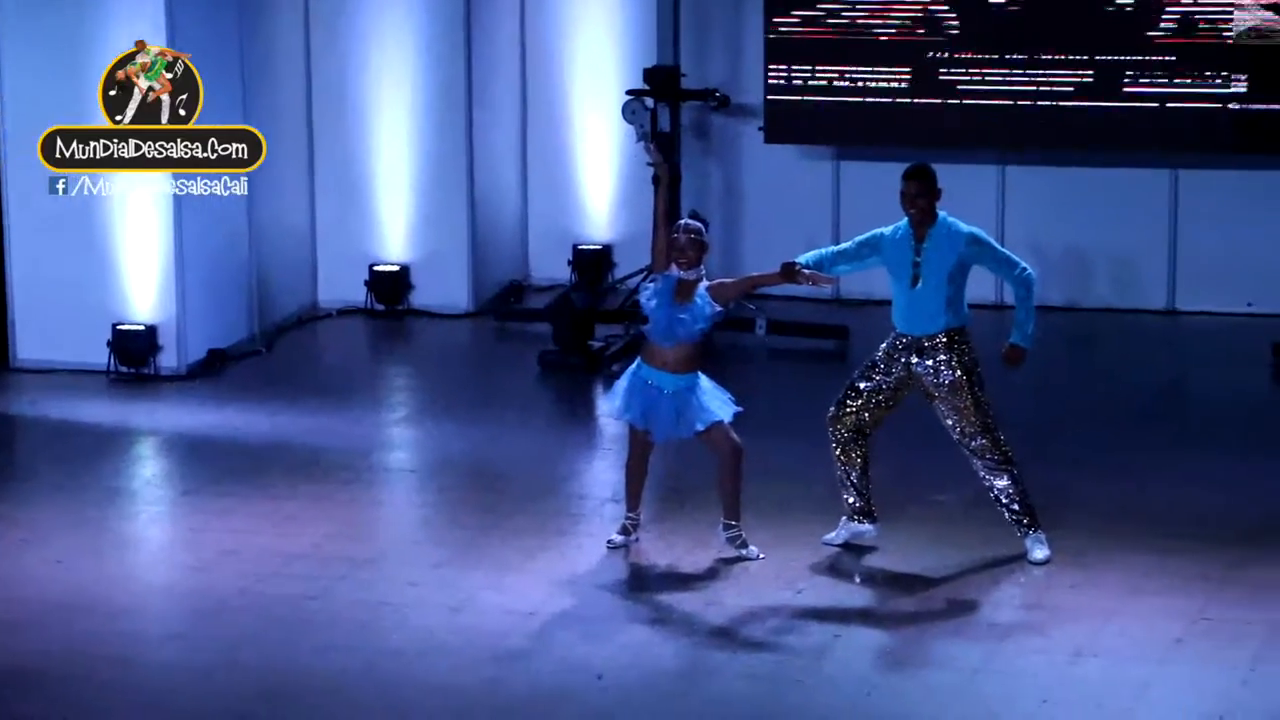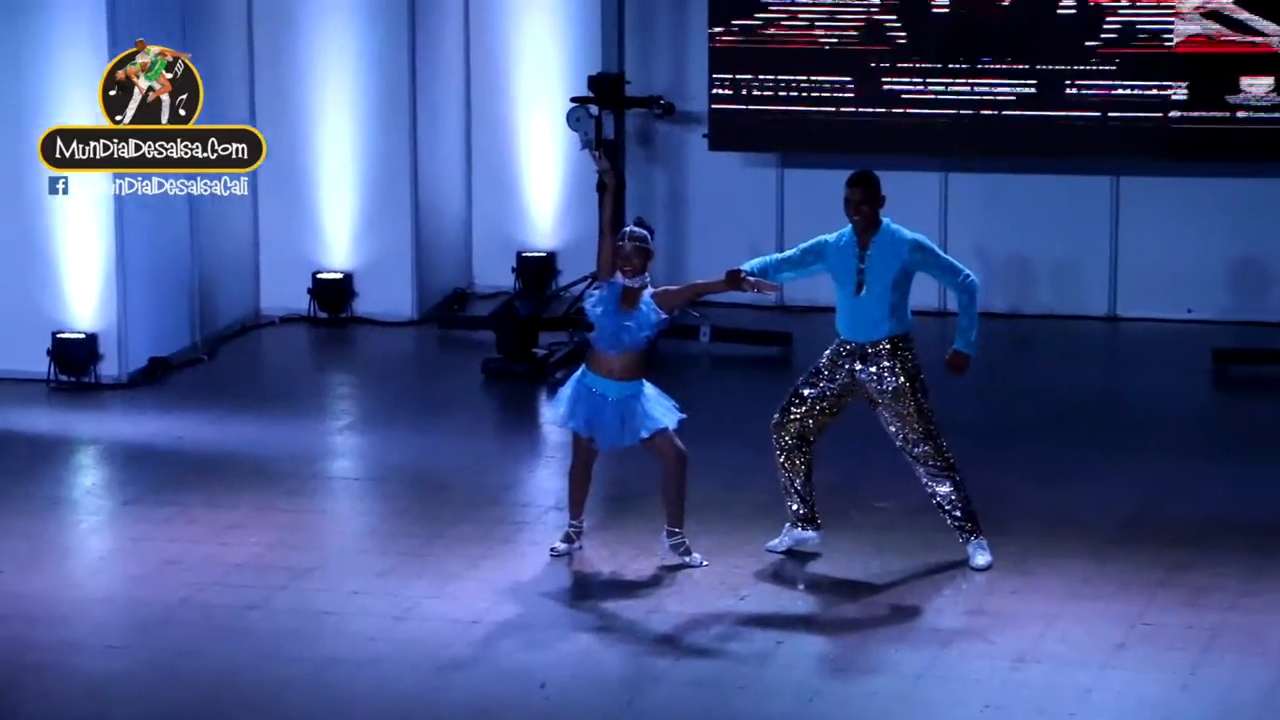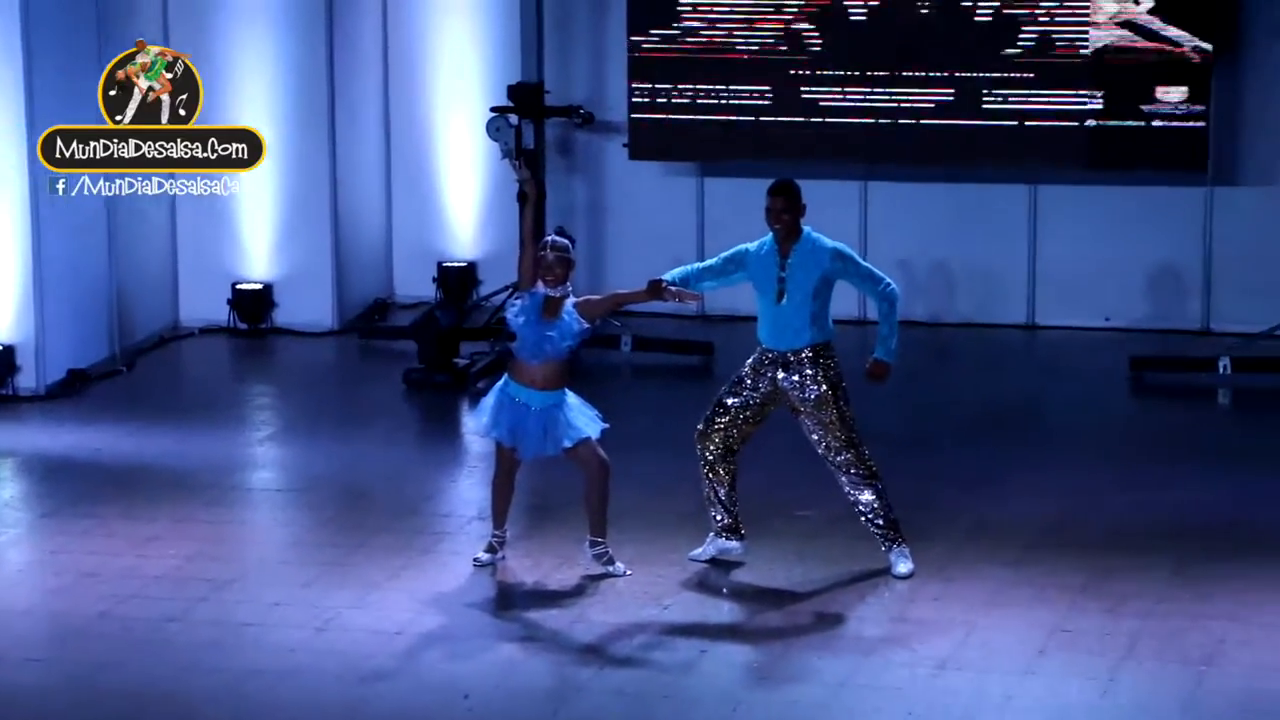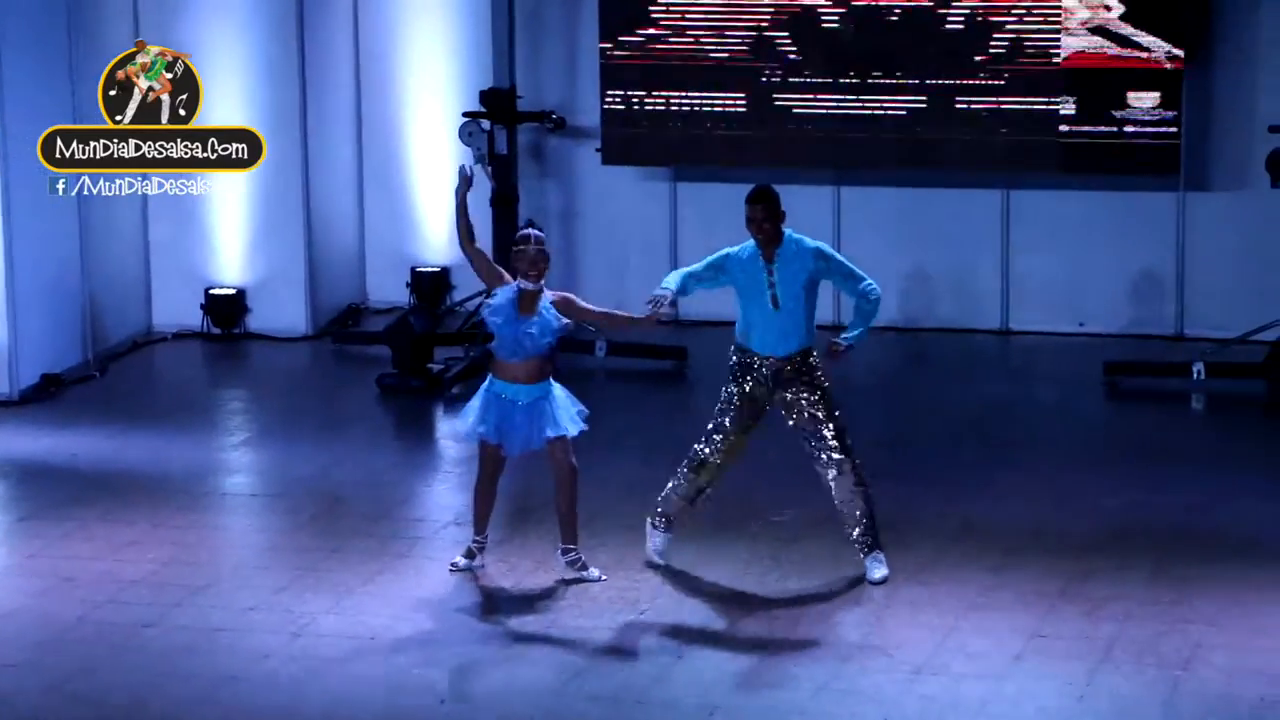
dt=0.3s
person 1, frame 1
left shoulder: (713, 293)
right shoulder: (661, 278)
left elbow: (753, 281)
right elbow: (659, 226)
left wrist: (791, 275)
right wrist: (663, 180)
left hip: (687, 386)
right hip: (648, 381)
left knee: (730, 449)
right knee: (639, 451)
left ankle: (732, 529)
right ankle: (630, 522)
person 1, frame 2
left shoulder: (658, 300)
right shoulder: (606, 286)
left elbow: (697, 289)
right elbow: (605, 234)
left wrist: (736, 283)
right wrist: (610, 187)
left hip: (632, 393)
right hip: (592, 388)
left knee: (675, 456)
right knee: (582, 459)
left ankle: (675, 536)
right ankle: (574, 529)
person 1, frame 3
left shoulder: (580, 309)
right shoulder: (528, 295)
left elbow: (620, 299)
right elbow: (526, 244)
left wrist: (657, 293)
right wrist: (530, 198)
left hip: (555, 403)
right hip: (514, 398)
left knee: (597, 466)
right knee: (505, 469)
left ankle: (598, 546)
right ankle: (497, 540)
person 1, frame 4
left shoulder: (557, 302)
right shoulder: (501, 288)
left elbow: (601, 317)
right elbow: (471, 250)
left wrist: (640, 319)
right wrist: (461, 199)
left hip: (539, 397)
right hip: (498, 395)
left knee: (566, 470)
right knee: (489, 472)
left ankle: (569, 551)
right ankle: (476, 545)
person 2, frame 1
left shoulder: (965, 240)
right shoulder: (887, 240)
left elbow: (1021, 276)
right elbow: (838, 256)
left wrist: (1020, 339)
right wrist: (802, 264)
left hip: (946, 352)
right hip: (900, 348)
left knee: (981, 442)
right knee: (844, 420)
left ankle: (1030, 531)
right ankle: (859, 518)
person 2, frame 2
left shoulder: (908, 246)
right shoulder: (831, 247)
left elbow: (964, 283)
right elbow: (783, 263)
left wrist: (963, 345)
right wrist: (746, 271)
left hip: (890, 358)
right hip: (843, 355)
left knee: (924, 448)
right knee: (788, 427)
left ankle: (973, 537)
right ankle: (803, 525)
person 2, frame 3
left shoulder: (829, 255)
right shoulder: (752, 256)
left elbow: (885, 291)
right elbow: (703, 272)
left wrist: (884, 353)
right wrist: (668, 281)
left hip: (811, 366)
right hip: (766, 363)
left knee: (845, 456)
right knee: (712, 437)
left ankle: (895, 545)
right ankle: (726, 534)
person 2, frame 4
left shoulder: (812, 255)
right shoulder: (732, 261)
left elbow: (868, 292)
right elbow: (683, 278)
left wrist: (849, 337)
right wrist: (667, 292)
left hip: (797, 369)
right hip: (749, 367)
left knee: (835, 457)
right knee: (713, 452)
left ankle: (870, 549)
right ankle: (663, 520)
